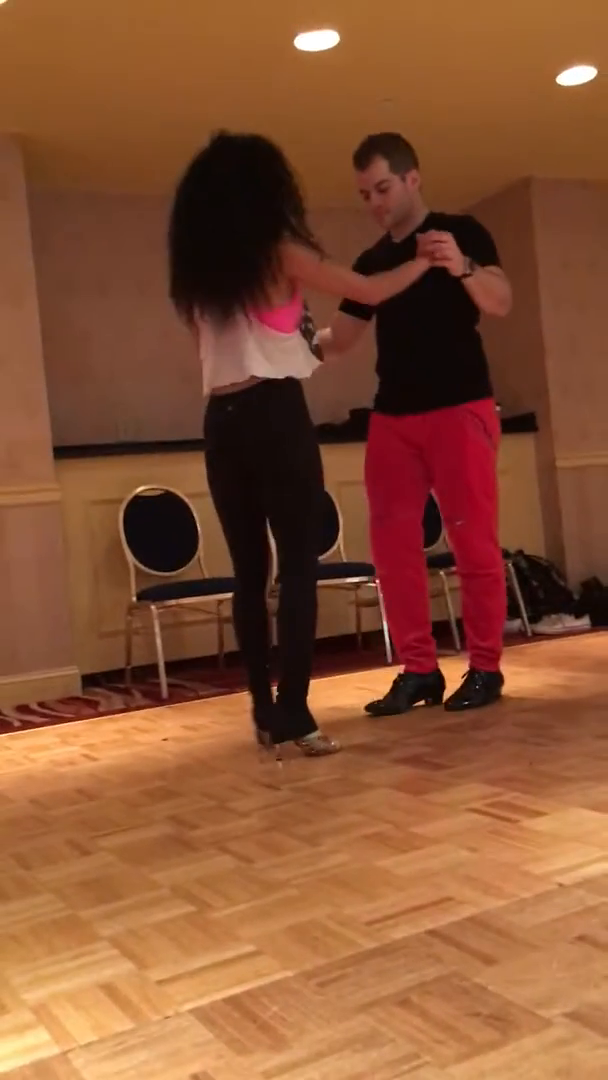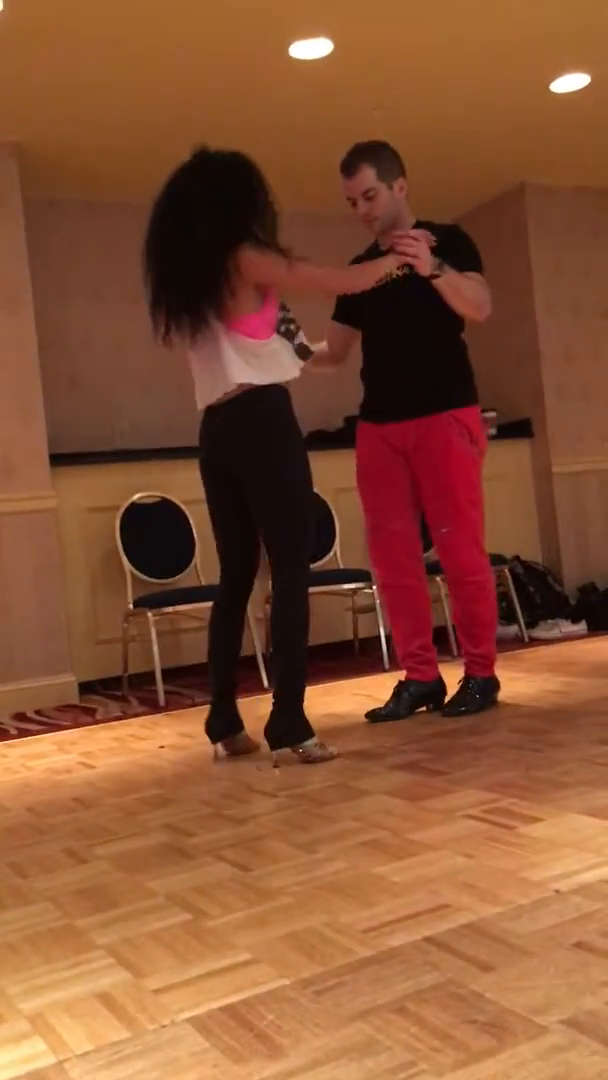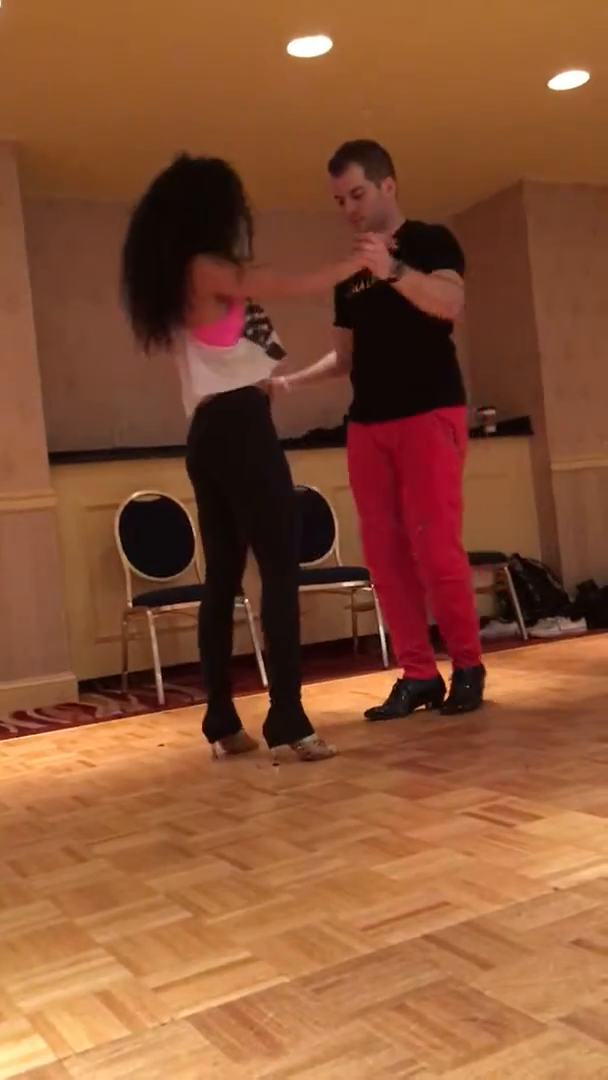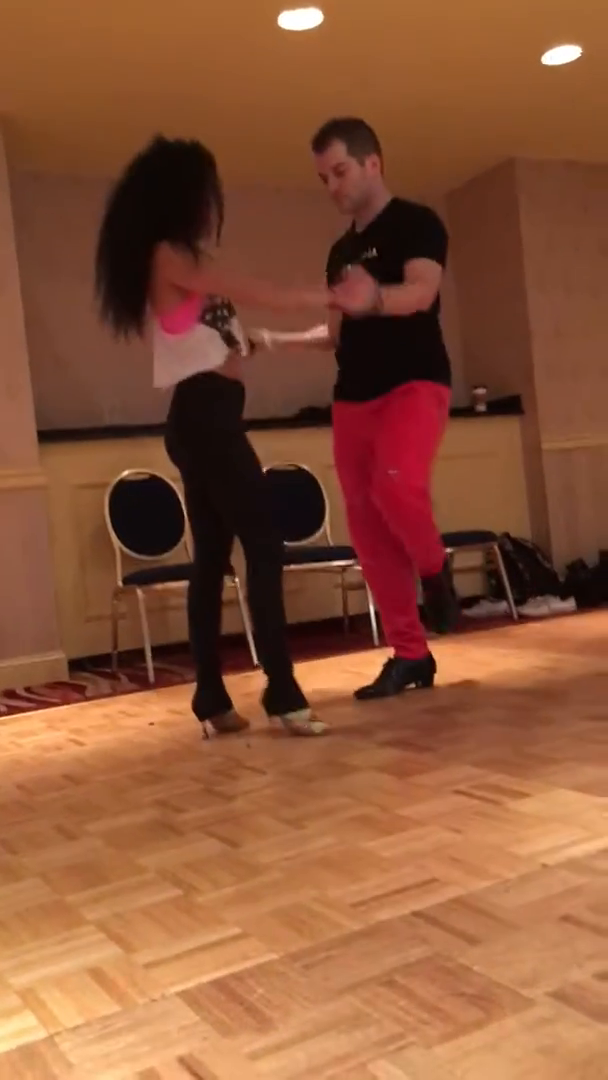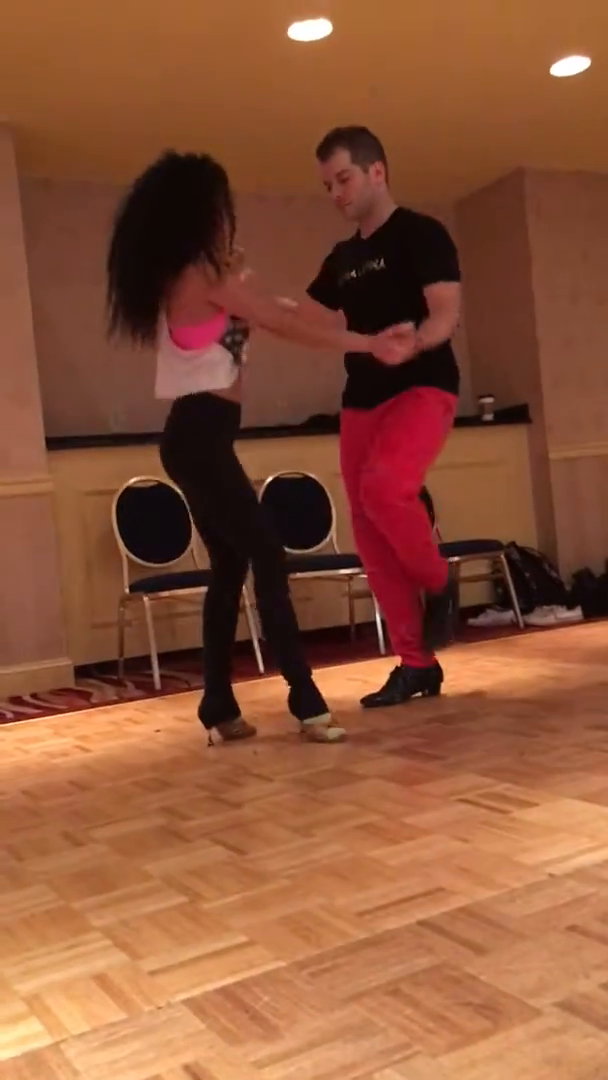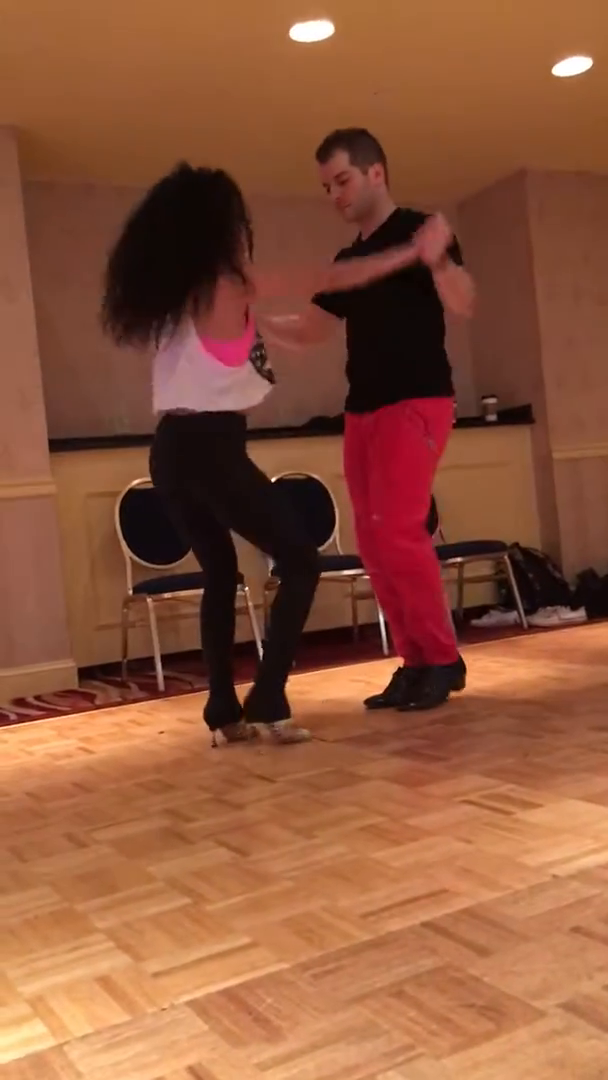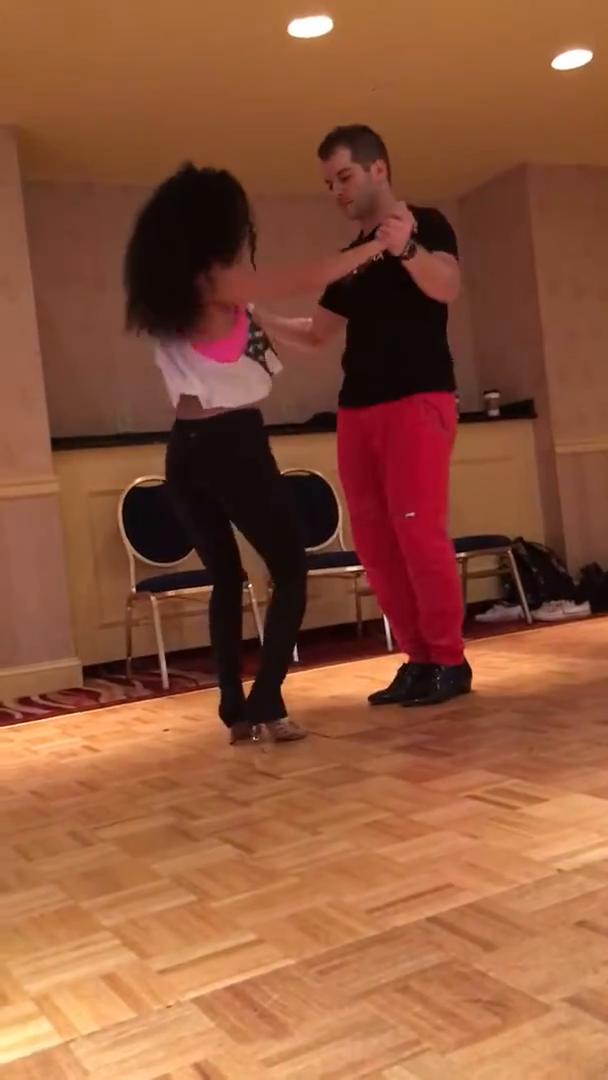
dt=0.2s
person 1, frame 1
left shoulder: (198, 268)
right shoulder: (280, 252)
right elbow: (370, 291)
left hip: (222, 421)
right hip: (274, 413)
left knee: (248, 571)
right knee: (298, 564)
left ankle: (265, 709)
right ankle: (293, 714)
person 1, frame 2
left shoulder: (184, 277)
right shoulder: (246, 259)
right elbow: (342, 283)
right wrist: (398, 257)
left hip: (215, 430)
right hip: (261, 421)
left knee: (234, 577)
right knee: (290, 572)
left ankle: (224, 721)
right ankle: (288, 721)
person 1, frame 3
left shoulder: (173, 279)
right shoulder: (207, 268)
right elbow: (298, 287)
right wrist: (361, 260)
left hip: (205, 433)
right hip: (239, 426)
left knee: (222, 578)
right knee: (280, 571)
left ankle: (222, 722)
right ankle: (287, 719)
person 1, frame 4
left shoulder: (170, 260)
right shoulder: (170, 255)
right elbow: (256, 294)
right wrist: (333, 295)
left hip: (196, 415)
right hip: (208, 413)
left knee: (211, 557)
right knee: (264, 547)
left ankle: (211, 700)
right ankle: (283, 692)
person 1, frame 5
left shoulder: (173, 276)
right shoulder: (200, 273)
right elbow: (285, 324)
left wrist: (236, 279)
right wrist: (371, 343)
left hip: (194, 432)
right hip: (200, 434)
left knee: (229, 565)
right knee: (267, 559)
left ankle: (219, 708)
right ankle: (305, 698)
person 1, frame 6
left shoulder: (165, 290)
right shoulder: (230, 281)
right elbow: (329, 280)
right wrist: (412, 253)
left hip: (172, 447)
right hip: (211, 446)
left knee: (221, 573)
right knee: (300, 561)
left ankle: (226, 711)
right ankle: (266, 702)
person 1, frame 7
left shoulder: (170, 289)
right shoulder: (219, 281)
right elbow: (309, 279)
right wrist: (382, 243)
left hip: (186, 449)
right hip: (232, 443)
left knee: (226, 577)
right knee: (289, 569)
left ankle: (235, 707)
right ankle: (264, 701)
person 2, frame 1
left shoulder: (462, 232)
right shoulder: (370, 263)
left elbow: (501, 301)
right elbow: (338, 338)
left wrist: (462, 267)
left hip: (459, 409)
right hip: (392, 417)
left knee: (473, 539)
right knee: (392, 541)
left ankle: (485, 667)
right ankle: (420, 668)
person 2, frame 2
left shoulder: (447, 240)
right shoulder: (358, 271)
left elbow: (479, 307)
right elbow: (335, 349)
left wrist: (432, 267)
left hip: (445, 415)
right hip: (378, 425)
left knee: (459, 546)
right knee: (392, 553)
left ankle: (481, 673)
right ankle: (420, 678)
person 2, frame 3
left shoulder: (430, 241)
right shoulder: (348, 276)
left elbow: (450, 302)
left wrist: (394, 270)
right wrist: (292, 379)
left hip: (430, 414)
right hip: (368, 423)
left knee: (434, 542)
right knee: (384, 552)
left ankle: (468, 666)
right ankle: (418, 675)
person 2, frame 4
left shoulder: (416, 223)
right shoulder: (340, 250)
left elbow: (422, 293)
left wrist: (375, 299)
right wrist: (275, 340)
left hip: (414, 385)
right hip: (352, 399)
left knee: (396, 486)
right knee: (368, 530)
left ankle: (434, 571)
right ankle: (409, 653)
person 2, frame 5
left shoulder: (423, 234)
right shoulder: (341, 257)
left elbow: (446, 315)
right elbow: (306, 317)
left wrist: (412, 344)
left hip: (421, 391)
right hip: (361, 406)
left knee: (384, 486)
right knee: (373, 540)
left ankle: (436, 583)
right ankle: (415, 662)
person 2, frame 6
left shoulder: (419, 230)
right shoulder: (346, 260)
left elbow: (462, 303)
right elbow: (309, 330)
left wrist: (437, 260)
left hip: (415, 401)
right hip: (362, 409)
left knee: (396, 529)
right knee: (375, 540)
left ankle: (443, 658)
right ankle: (415, 663)
person 2, frame 7
left shoulder: (424, 225)
right shoulder: (349, 259)
left elbow: (446, 287)
right elbow: (318, 331)
left wrist: (405, 248)
right wrist: (255, 320)
left hip: (418, 400)
right hip: (357, 408)
left knee: (418, 529)
right knee: (373, 539)
left ankle: (449, 661)
right ankle: (418, 657)
